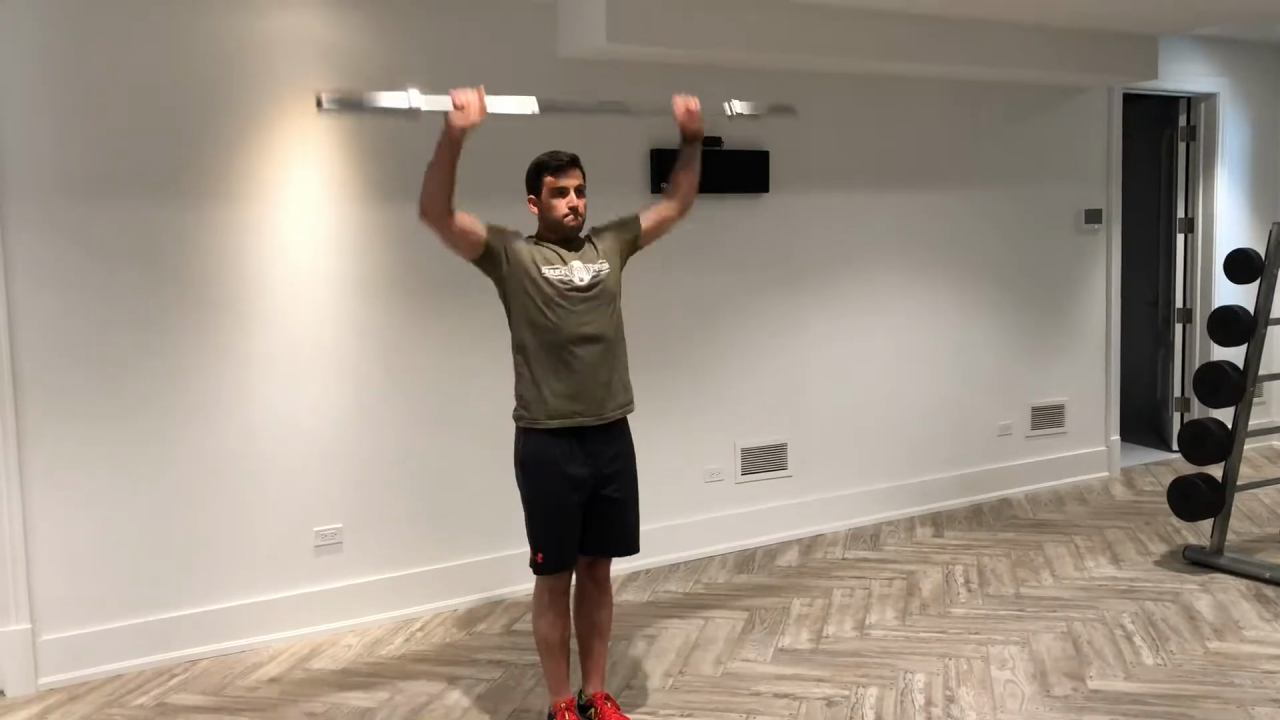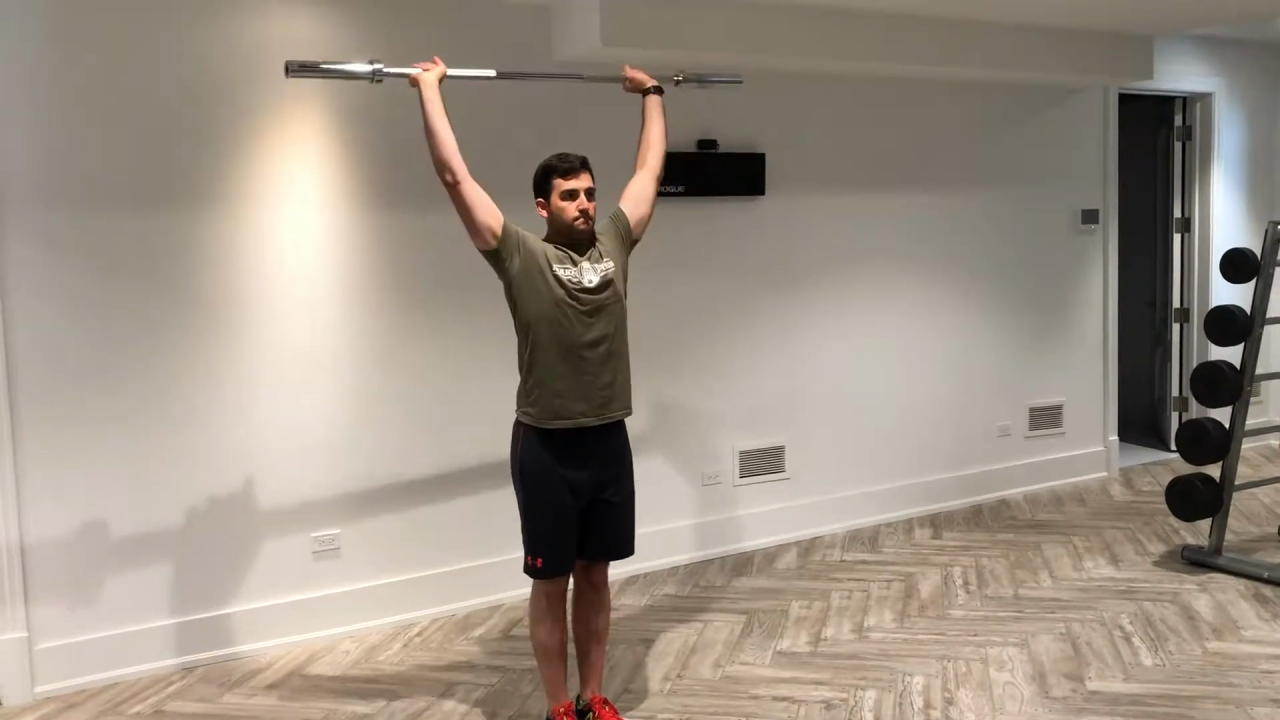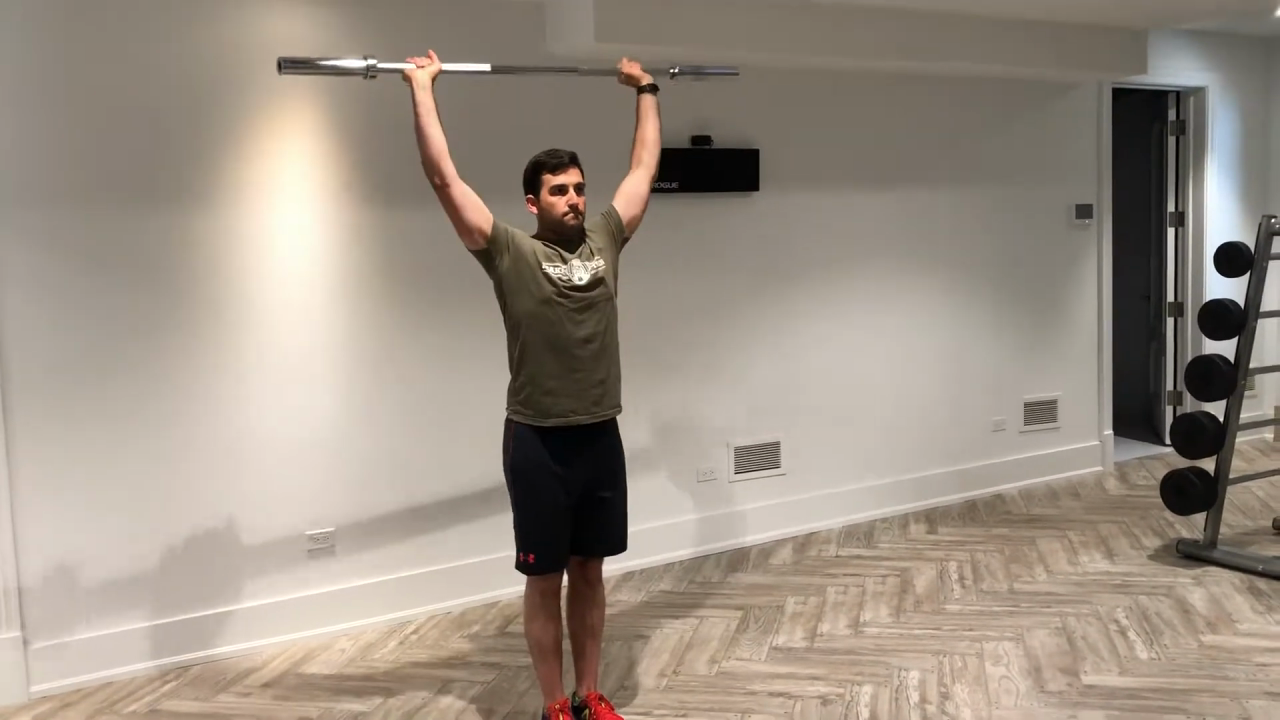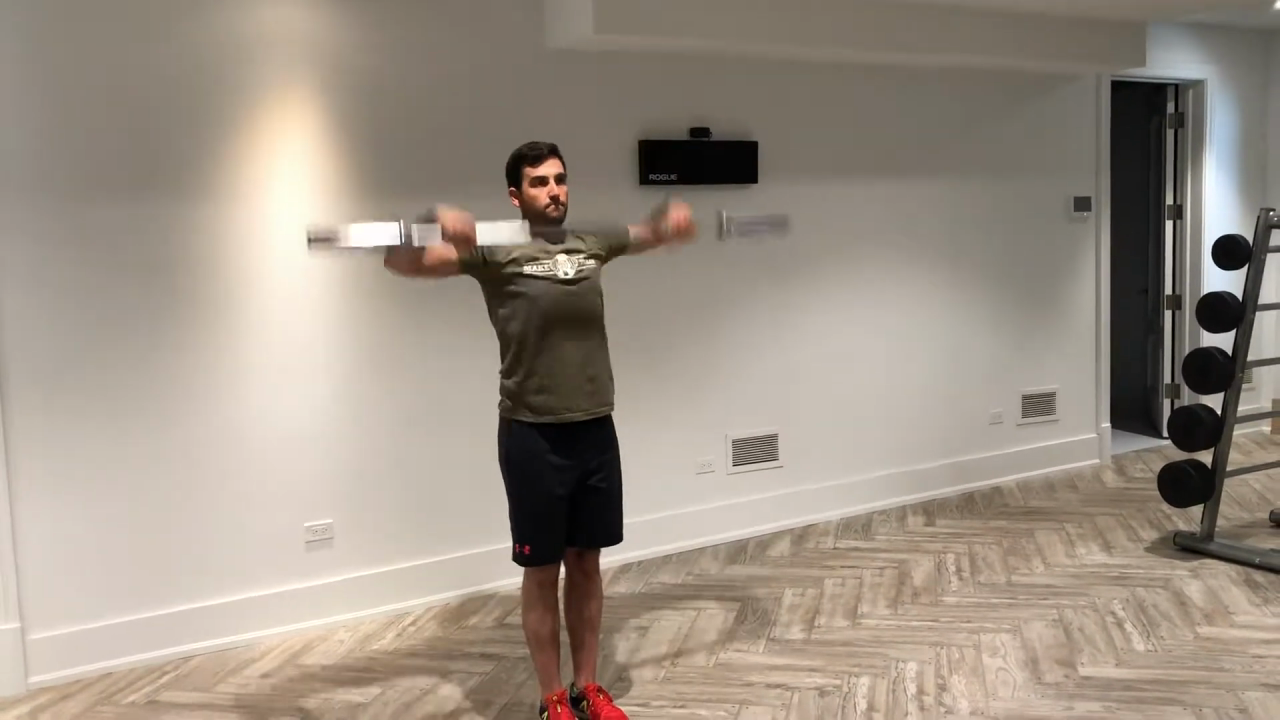
dt=0.4s
person 1, frame 1
left shoulder: (610, 243)
right shoulder: (510, 252)
left elbow: (678, 202)
right elbow: (435, 214)
left wrist: (692, 139)
right wrist: (455, 132)
left hip: (612, 435)
right hip: (548, 443)
left knee: (598, 570)
right knee: (555, 578)
person 1, frame 2
left shoulder: (613, 242)
right shoulder: (518, 254)
left elbow: (650, 169)
right elbow: (455, 176)
left wrist: (650, 93)
right wrist: (430, 88)
left hip: (608, 440)
right hip: (546, 446)
left knee: (595, 576)
right knee: (551, 582)
person 1, frame 3
left shoulder: (606, 238)
right shoulder: (508, 250)
left elbow: (644, 166)
right elbow: (443, 177)
left wrist: (645, 89)
right wrist: (422, 87)
left hip: (601, 436)
right hip: (538, 441)
left knee: (589, 572)
right knee: (545, 579)
person 1, frame 4
left shoulder: (592, 244)
right shoulder: (493, 252)
left elbow: (645, 231)
right elbow: (402, 259)
left wrist: (671, 222)
right wrist: (439, 230)
left hip: (595, 429)
right hip: (532, 435)
left knee: (586, 561)
right knee: (542, 570)
